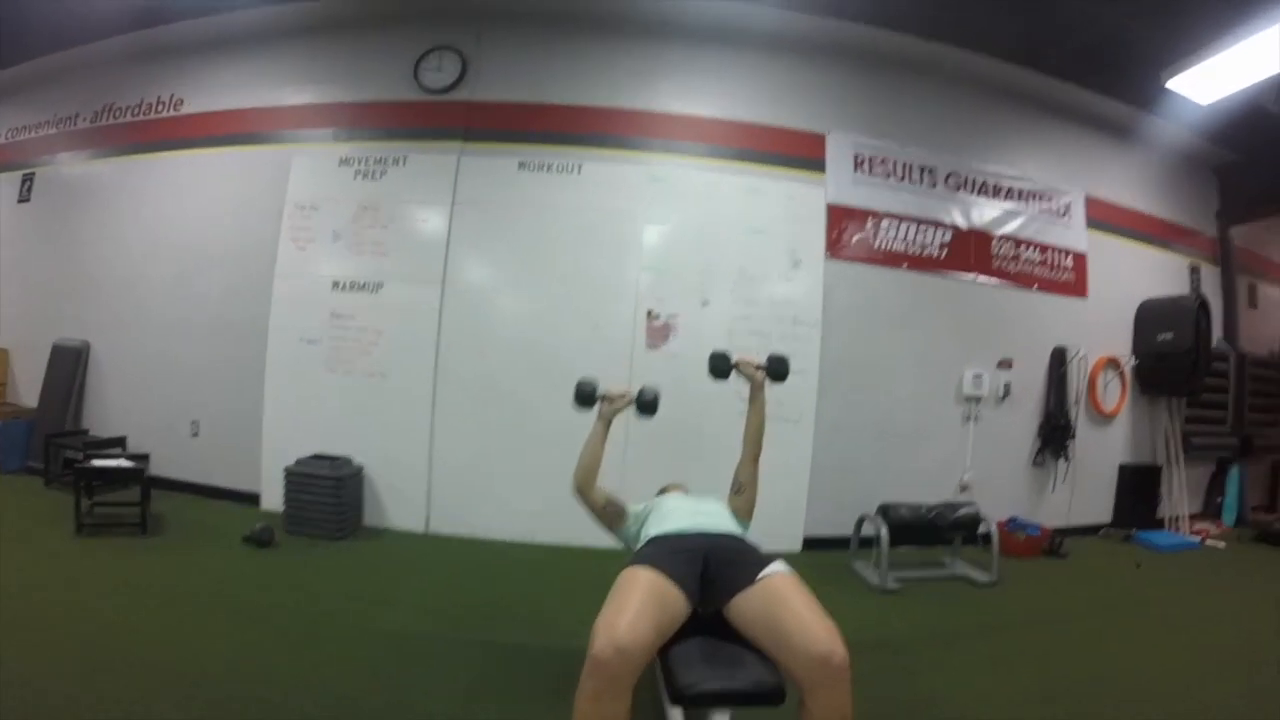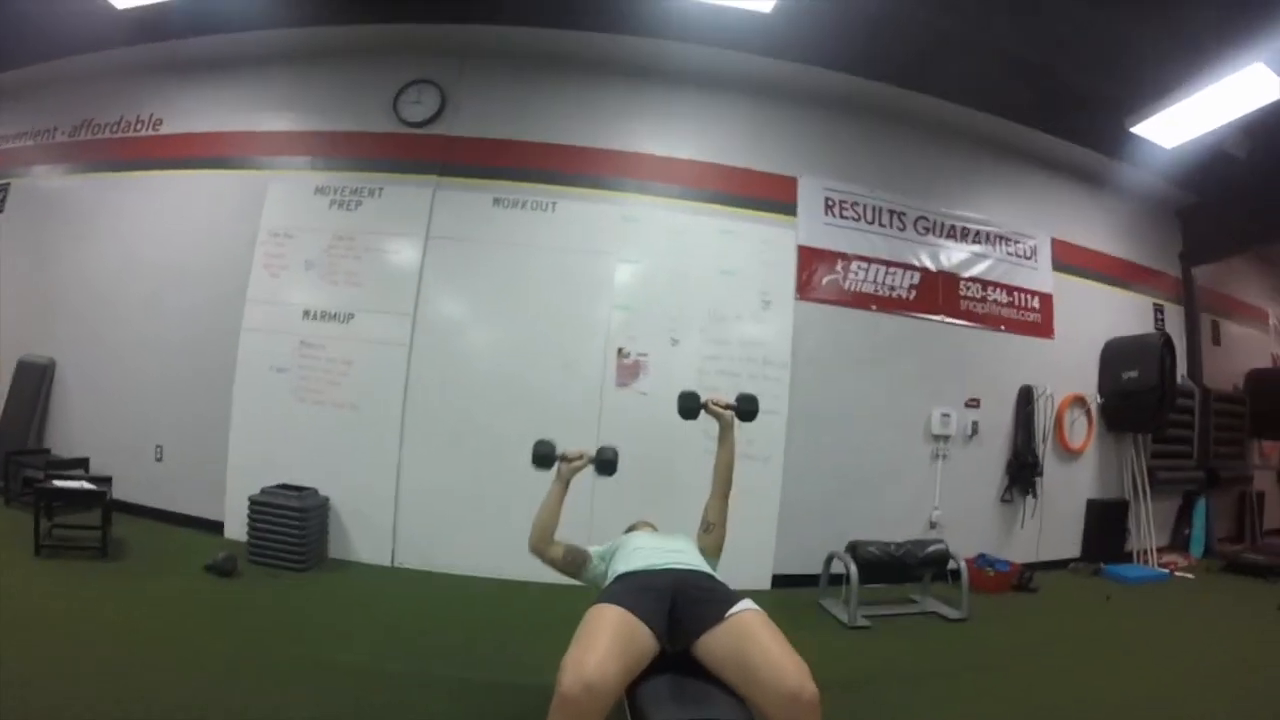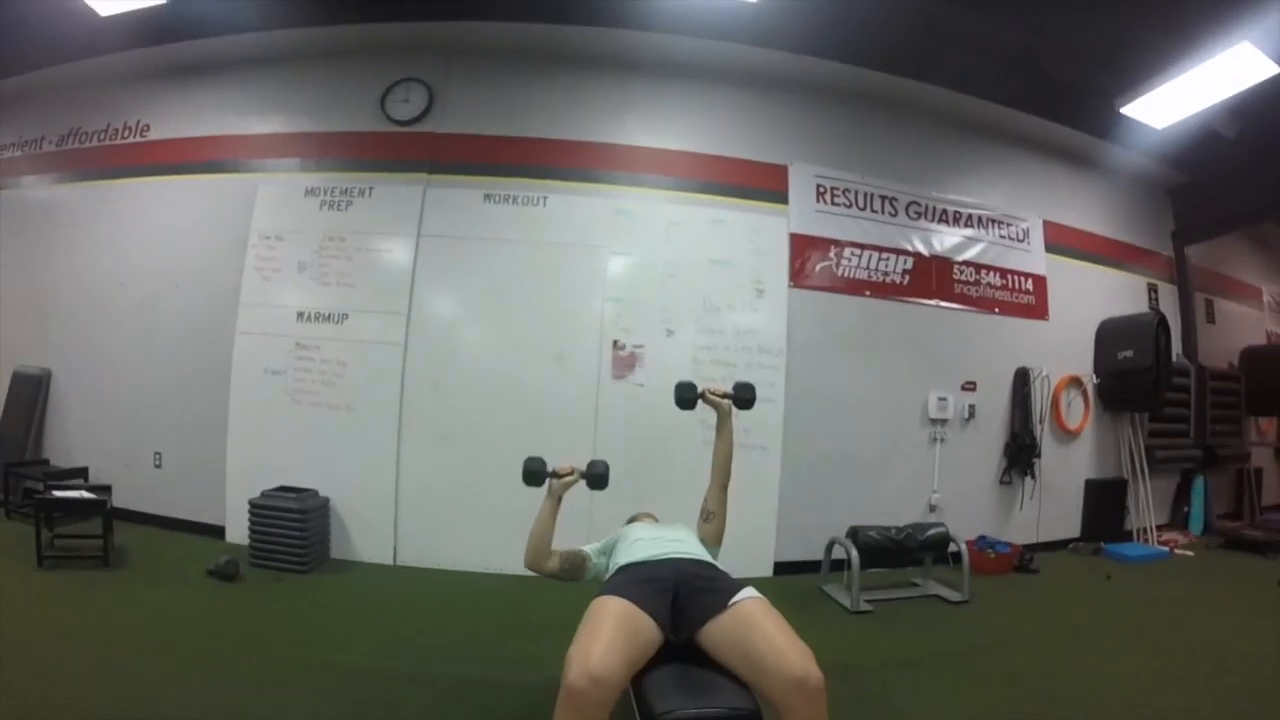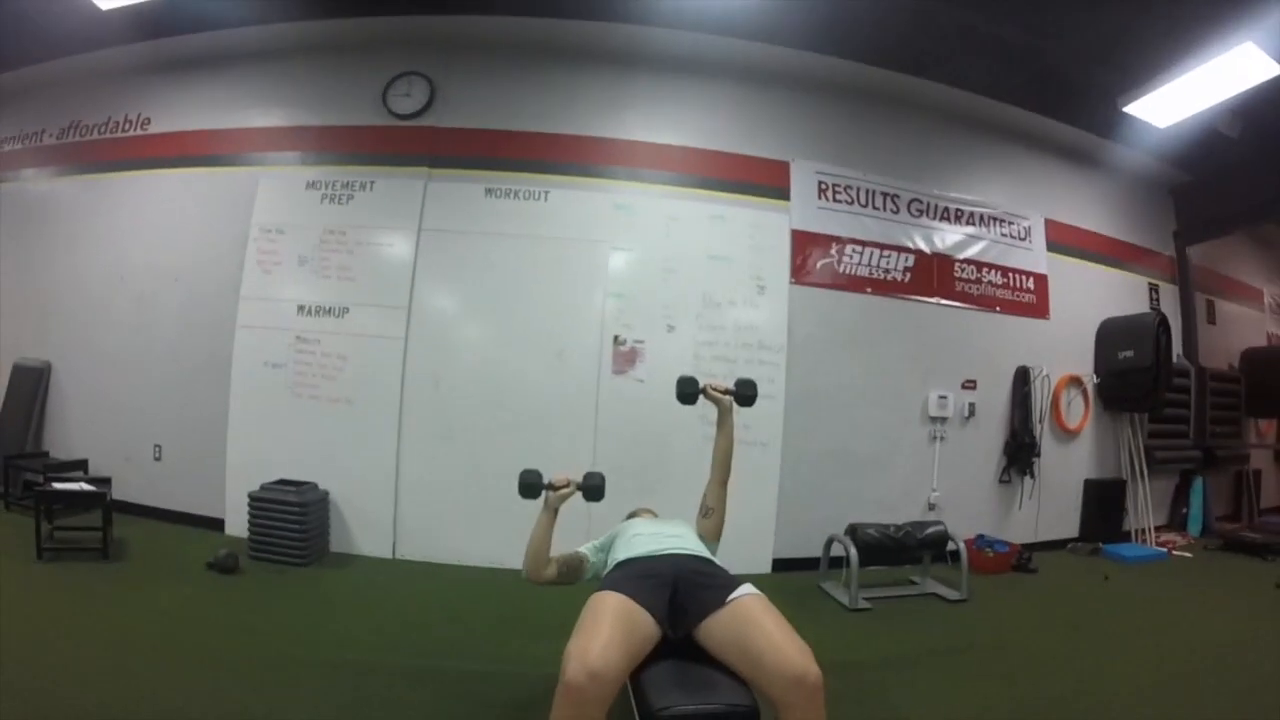
dt=0.1s
person 1, frame 1
left shoulder: (721, 508)
right shoulder: (644, 515)
left elbow: (749, 459)
right elbow: (585, 487)
left wrist: (756, 390)
right wrist: (604, 419)
left hip: (734, 552)
left knee: (828, 659)
right knee: (610, 653)
person 1, frame 2
left shoulder: (691, 548)
right shoulder: (610, 553)
left elbow: (720, 494)
right elbow: (541, 546)
left wrist: (726, 428)
right wrist: (562, 480)
right knee: (577, 693)
person 1, frame 3
left shoulder: (693, 538)
right shoulder: (613, 545)
left elbow: (718, 486)
right elbow: (539, 562)
left wrist: (724, 417)
right wrist: (554, 496)
left knee: (804, 683)
right knee: (583, 684)
person 1, frame 4
left shoulder: (692, 535)
right shoulder: (612, 542)
left elbow: (718, 481)
right elbow: (537, 570)
left wrist: (725, 413)
right wrist: (551, 507)
left knee: (803, 681)
right knee: (582, 680)
